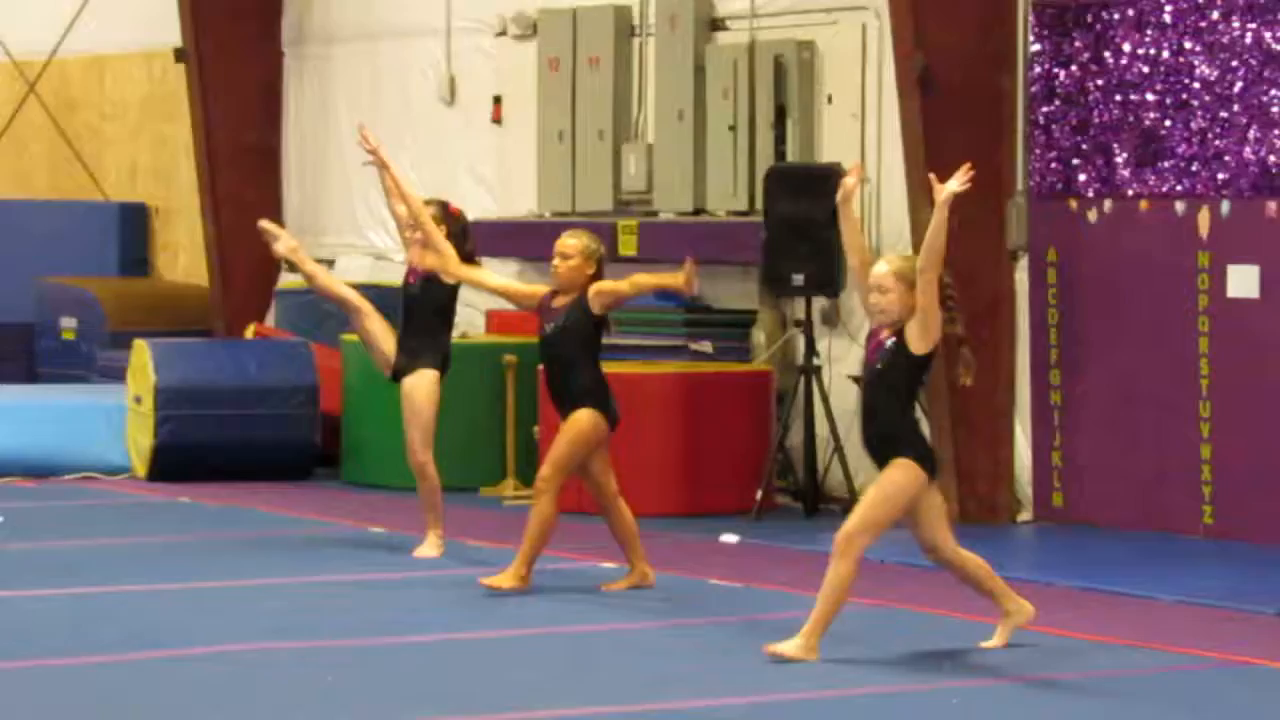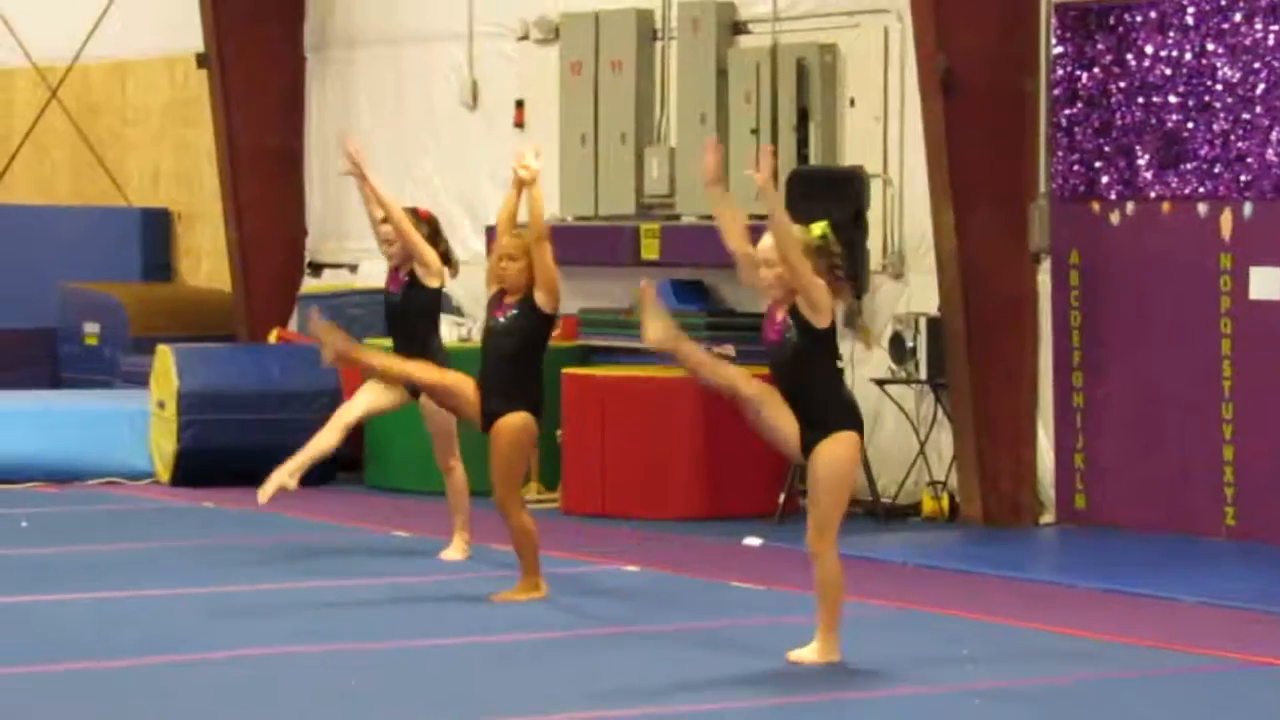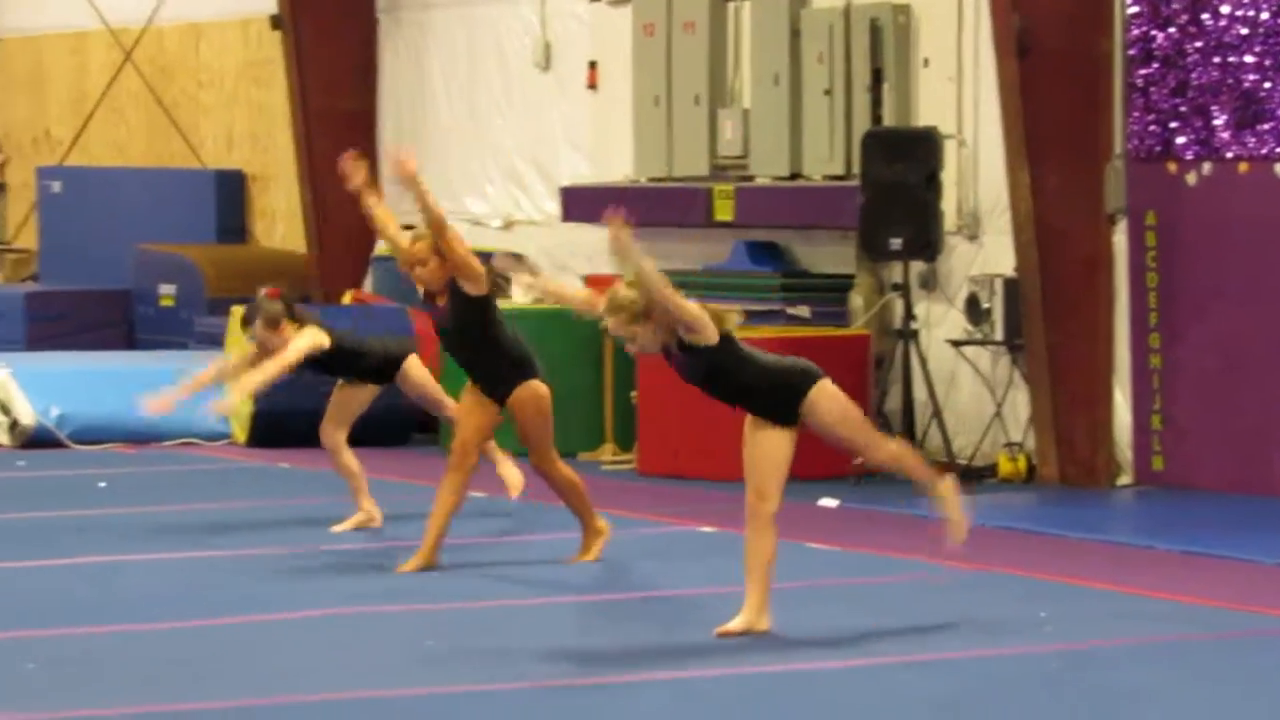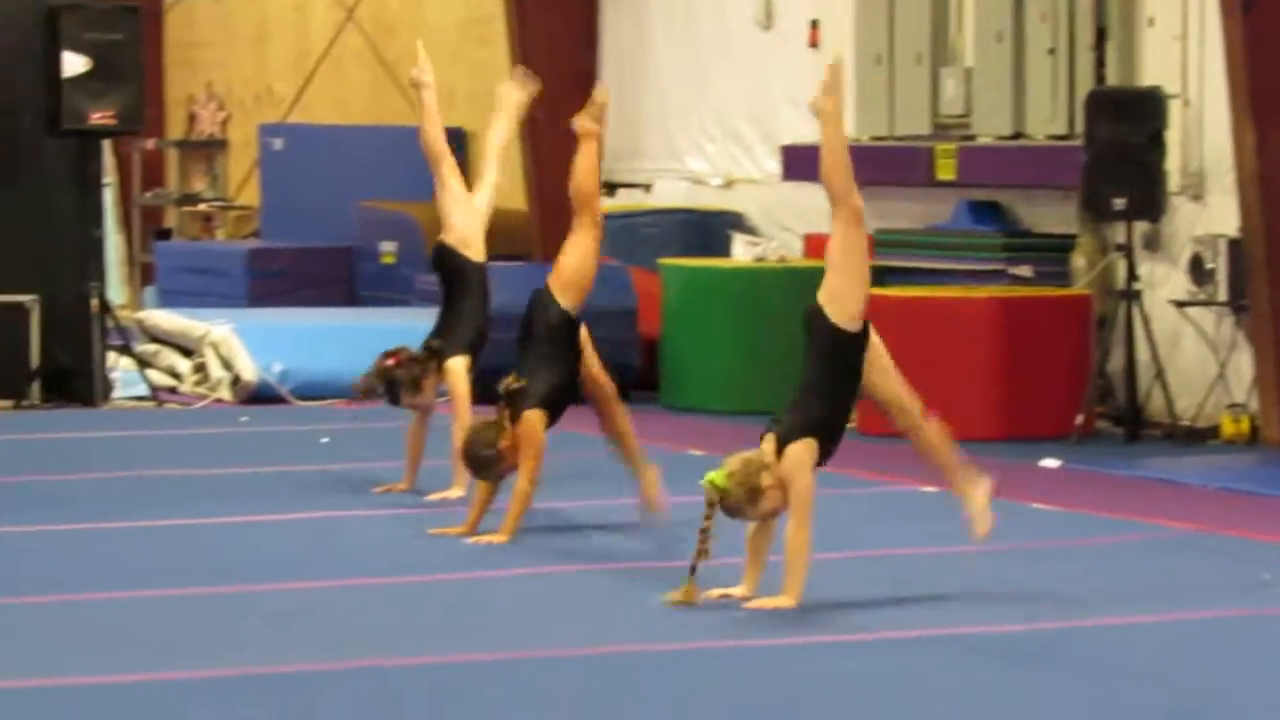
dt=0.5s
person 1, frame 1
left shoulder: (920, 333)
right shoulder: (881, 329)
left elbow: (928, 267)
right elbow: (856, 262)
left wrist: (942, 208)
right wrist: (847, 206)
left hip: (908, 458)
right hip: (891, 457)
left knee: (848, 540)
right knee: (941, 548)
left ankle: (809, 640)
right ankle: (1014, 606)
person 1, frame 2
left shoulder: (814, 299)
right shoulder: (776, 305)
left elbow: (790, 251)
right elbow: (736, 242)
left wrist: (768, 195)
right wrist: (715, 187)
left hip: (834, 428)
right hip: (795, 425)
left knee: (821, 541)
right knee: (742, 388)
left ankle: (827, 643)
person 1, frame 3
left shoulder: (694, 329)
right shoulder: (664, 336)
left elbow: (662, 294)
right elbow: (592, 300)
left wrist: (631, 253)
right wrist: (532, 279)
left hip: (802, 388)
right hip: (766, 408)
left knee: (874, 449)
right knee: (761, 508)
left ankle: (941, 488)
right ankle: (756, 611)
person 1, frame 4
left shoulder: (795, 457)
right shoulder: (766, 462)
left elbow: (801, 530)
right elbow: (762, 528)
left wrist: (789, 596)
right wrist: (749, 584)
left hip: (844, 333)
right hip: (842, 339)
left knee: (847, 213)
right knee: (911, 415)
right ankle: (968, 483)
person 2, frame 1
left shoulder: (595, 298)
right shoulder: (549, 298)
left elbow: (635, 283)
right elbow: (492, 282)
left wrist: (676, 281)
right wrist: (454, 266)
left hip: (592, 407)
right hip: (568, 407)
left knee: (547, 481)
right knee: (604, 493)
left ankle: (520, 572)
right ankle: (640, 568)
person 2, frame 2
left shoulder: (542, 302)
right shoulder: (497, 296)
left elbow: (539, 238)
right elbow: (502, 234)
left wrist: (534, 186)
right wrist: (516, 187)
left hip: (517, 409)
right hip: (480, 397)
left knee: (508, 500)
right knee: (421, 372)
left ankle: (532, 583)
right ankle: (347, 348)
person 2, frame 3
left shoulder: (469, 282)
right shoulder: (429, 291)
left elbow: (443, 230)
right elbow: (395, 240)
left wrist: (418, 188)
right wrist: (364, 192)
left hip: (518, 379)
right hip: (483, 384)
left knee: (546, 467)
right knee: (458, 463)
left ankle: (594, 530)
right ankle: (427, 551)
person 2, frame 4
left shoulder: (528, 419)
right shoulder: (510, 425)
left elbow: (527, 483)
right elbow: (491, 473)
left wrist: (505, 533)
right wrist: (469, 526)
left hip: (559, 317)
right hip: (562, 325)
left knee: (585, 220)
right knee: (606, 401)
left ankle: (590, 132)
right ankle: (642, 471)
person 3, frame 1
right shoulder: (419, 261)
left elbow: (417, 211)
right elbow: (399, 210)
left wrist: (387, 166)
right wrist: (380, 168)
left hip: (425, 363)
right hip: (398, 355)
left knee: (418, 455)
right knee: (355, 302)
left ankle: (434, 535)
person 3, frame 2
left shoulder: (429, 267)
right shoulder: (397, 268)
left elbow: (400, 223)
right elbow: (379, 218)
left wrist: (367, 177)
right wrist: (361, 180)
left knee: (447, 459)
right knee: (345, 416)
left ankle: (461, 538)
right ankle: (291, 469)
person 3, frame 3
left shoulder: (308, 338)
right shoulder: (270, 345)
left elbow: (275, 370)
right elbow: (225, 367)
left wrist: (237, 393)
left hip: (393, 361)
right hip: (363, 376)
left knee: (446, 411)
right knee: (332, 439)
left ankle: (501, 462)
right ankle: (368, 511)
person 3, frame 4
left shoulder: (453, 365)
right shoulder: (416, 369)
left elbow: (462, 427)
right elbow: (420, 423)
left wrist: (460, 484)
right wrist: (409, 481)
left hip: (462, 260)
right hip: (454, 259)
